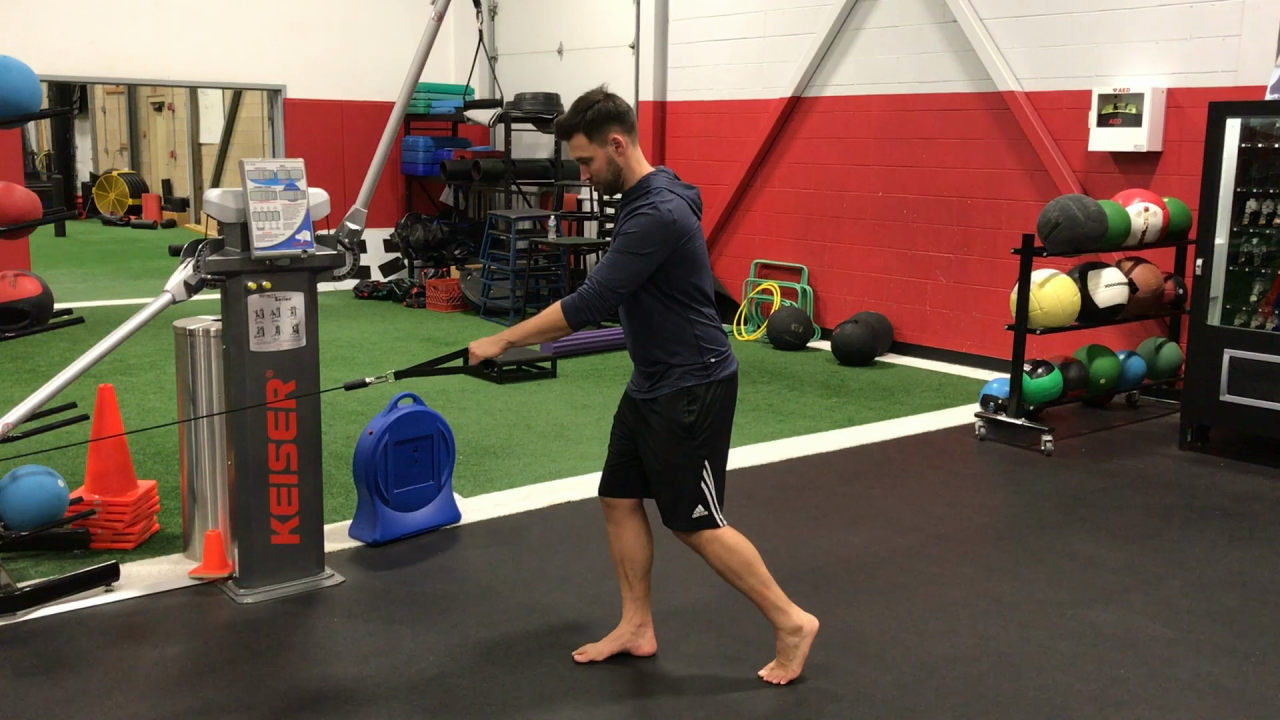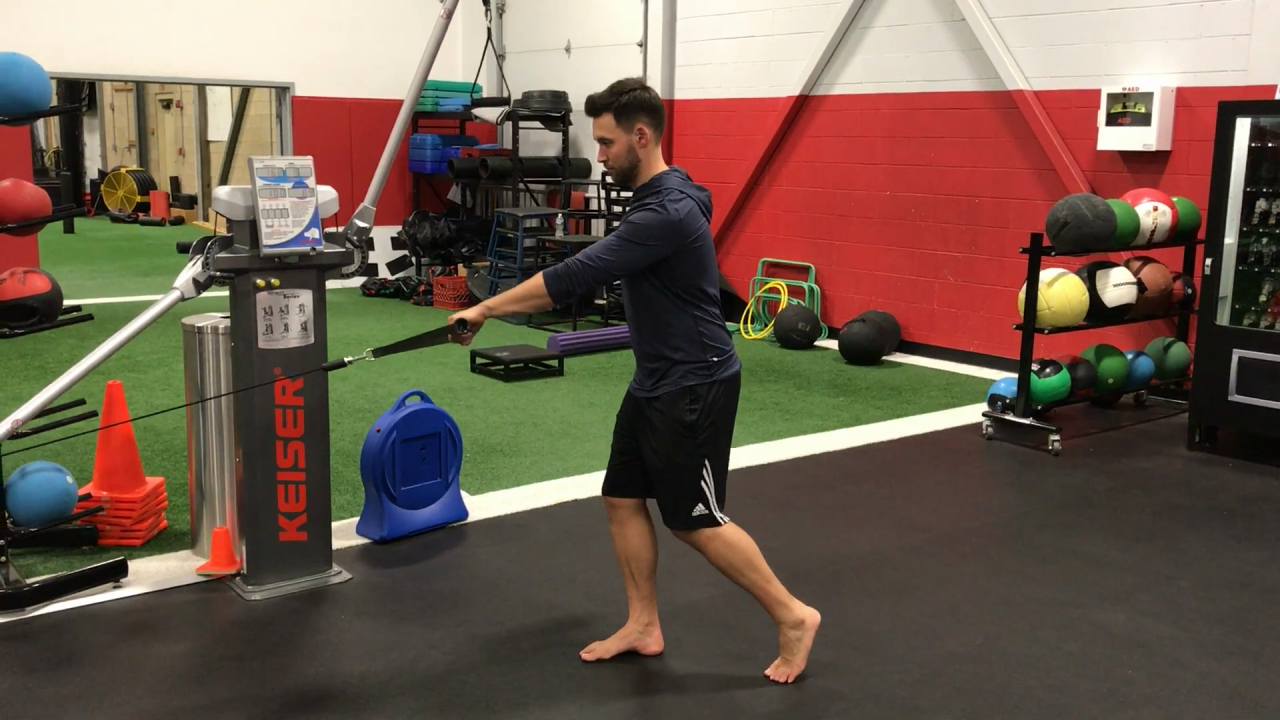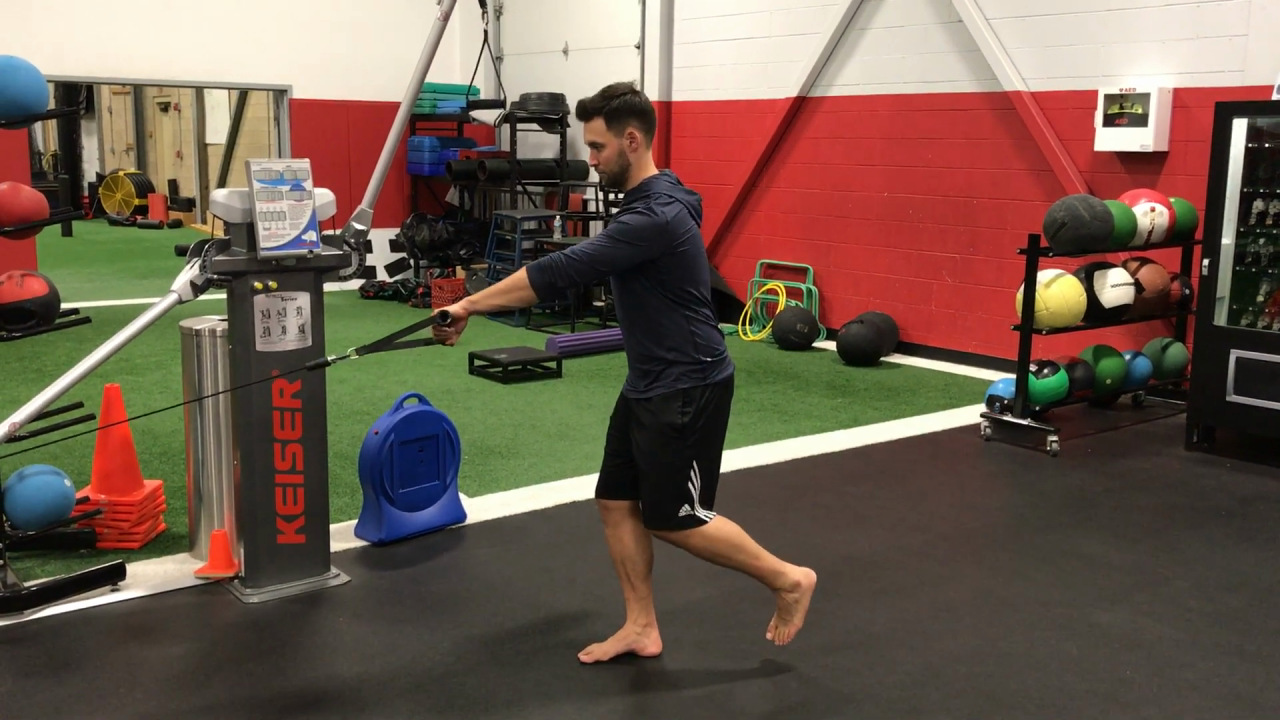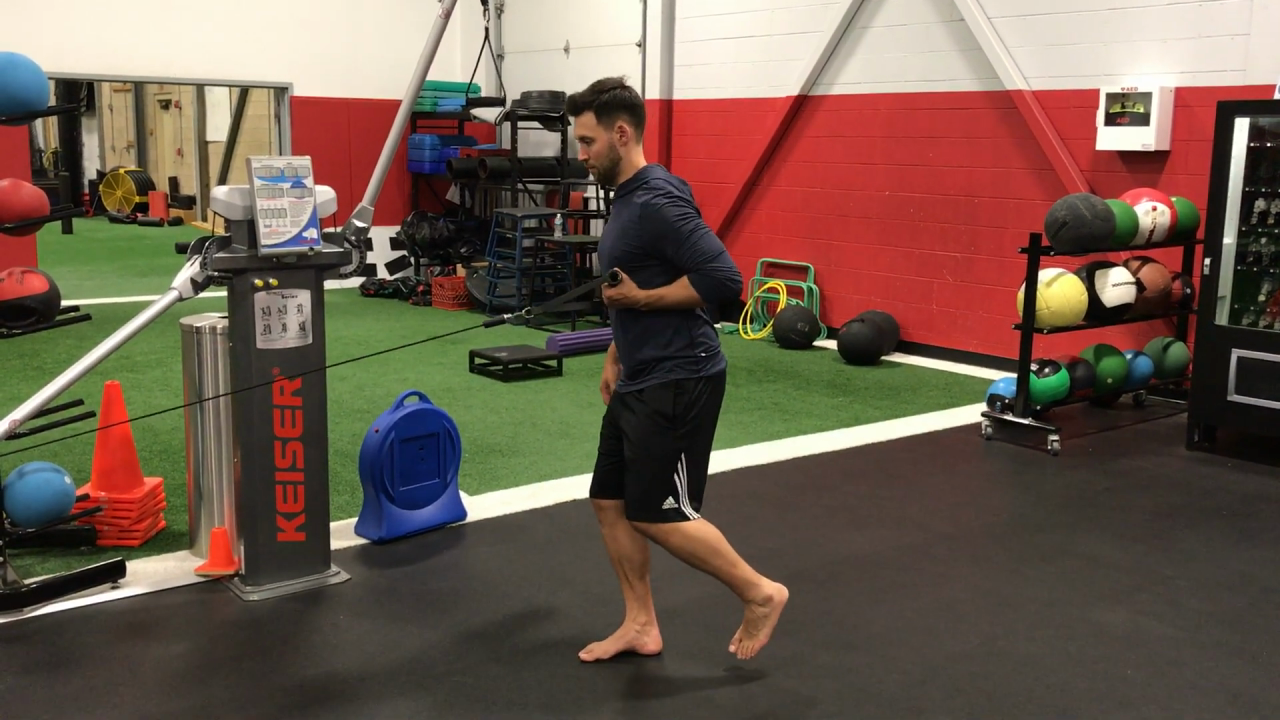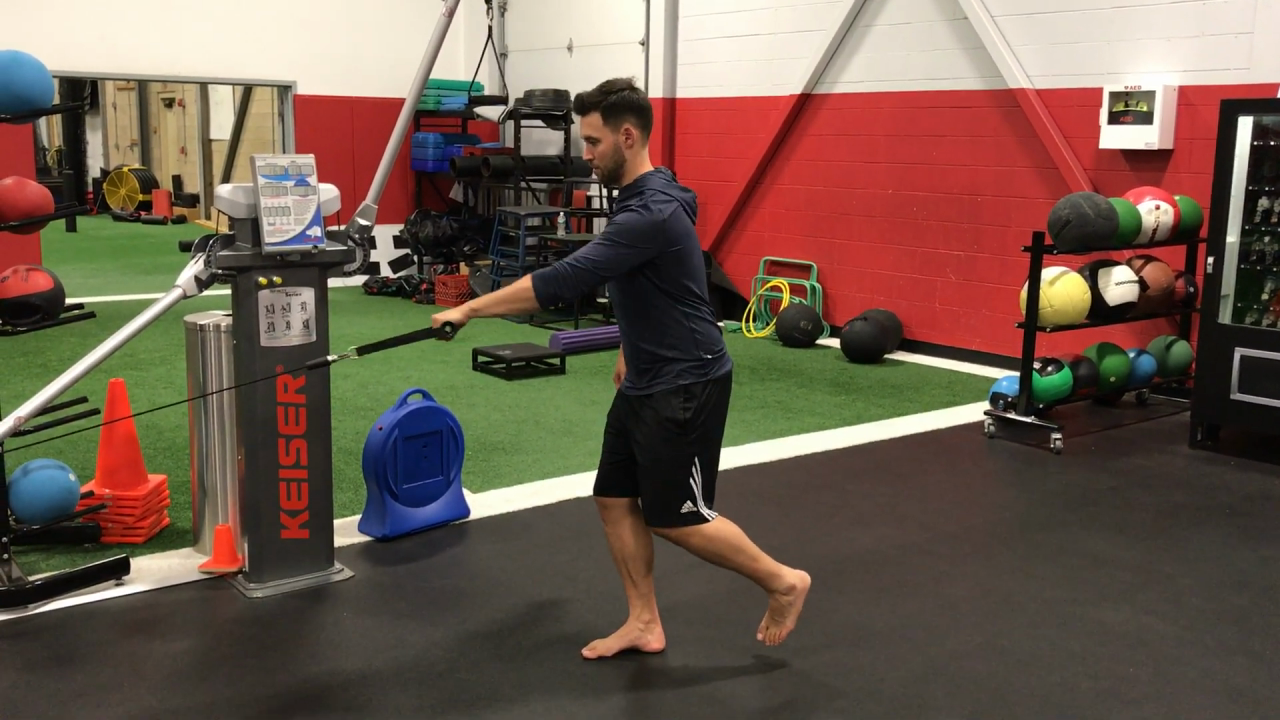
dt=1s
person 1, frame 1
left shoulder: (658, 213)
right shoulder: (641, 200)
left elbow: (590, 303)
left wrist: (503, 341)
left hip: (692, 386)
right hip: (653, 382)
left knee: (694, 522)
right knee: (619, 500)
left ankle: (791, 622)
right ankle: (636, 627)
person 1, frame 2
left shoulder: (666, 212)
right shoulder: (654, 199)
left elbow: (577, 276)
left wrist: (486, 309)
left hip: (695, 385)
right hip: (656, 380)
left knee: (695, 520)
right knee: (622, 500)
left ankle: (793, 617)
right ankle: (643, 626)
person 1, frame 3
left shoulder: (655, 216)
right shoulder: (648, 202)
left elbow: (562, 271)
left wrist: (468, 305)
left hip: (687, 388)
right hip: (651, 383)
left knee: (675, 520)
right knee: (617, 503)
left ankle: (788, 580)
right ankle: (642, 628)
person 1, frame 4
left shoulder: (658, 202)
right shoulder: (629, 198)
left elbow: (722, 279)
left wrist: (642, 298)
right wrist: (614, 356)
left hip: (678, 380)
right hip: (640, 379)
left knee: (658, 514)
right knee: (610, 502)
left ankle: (759, 593)
right ankle: (641, 626)
person 1, frame 5
left shoulder: (649, 212)
right shoulder: (640, 199)
left elbow: (565, 282)
left wrist: (471, 309)
right wrist: (629, 352)
left hip: (685, 384)
right hip: (647, 380)
left knee: (676, 518)
right knee: (614, 500)
left ankle: (783, 582)
right ankle: (644, 624)
